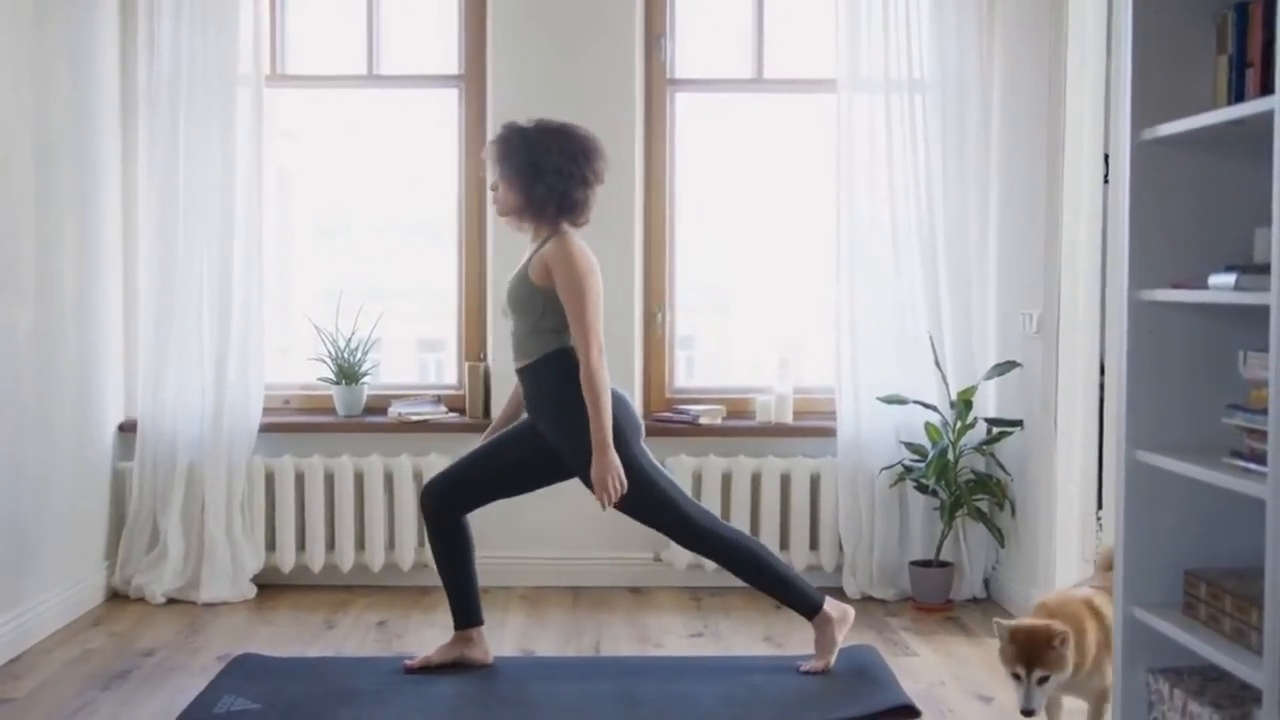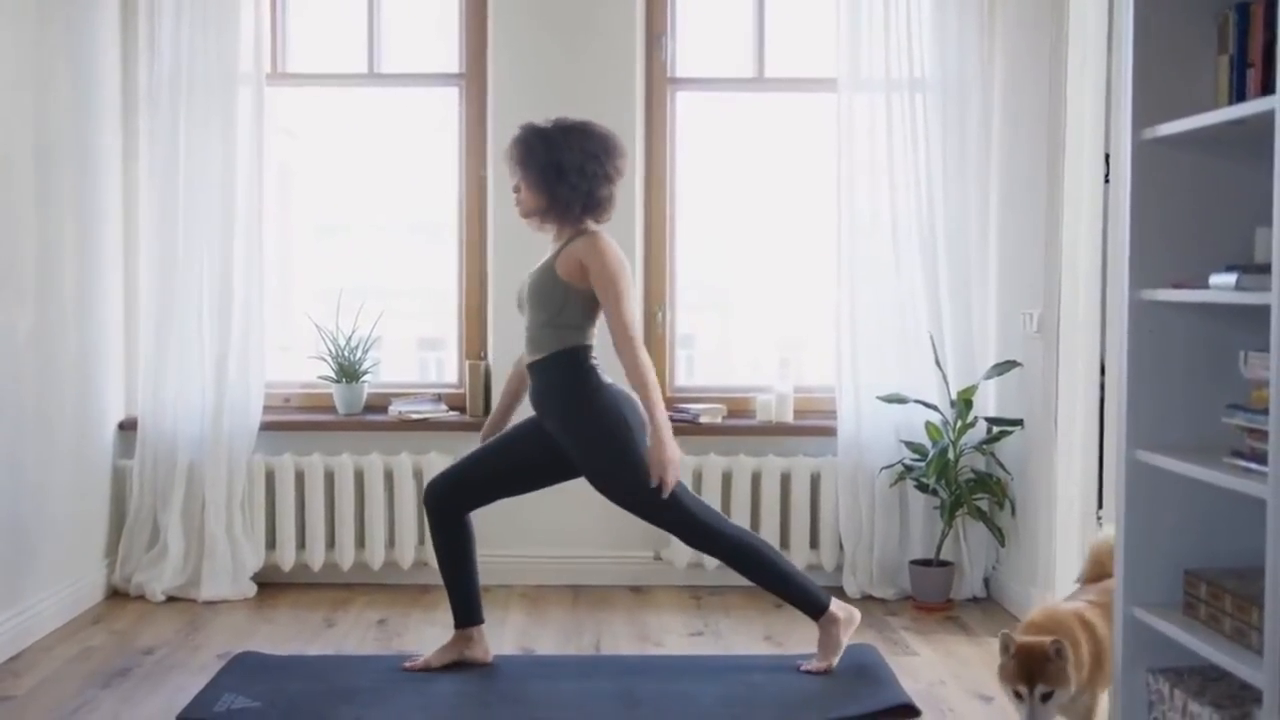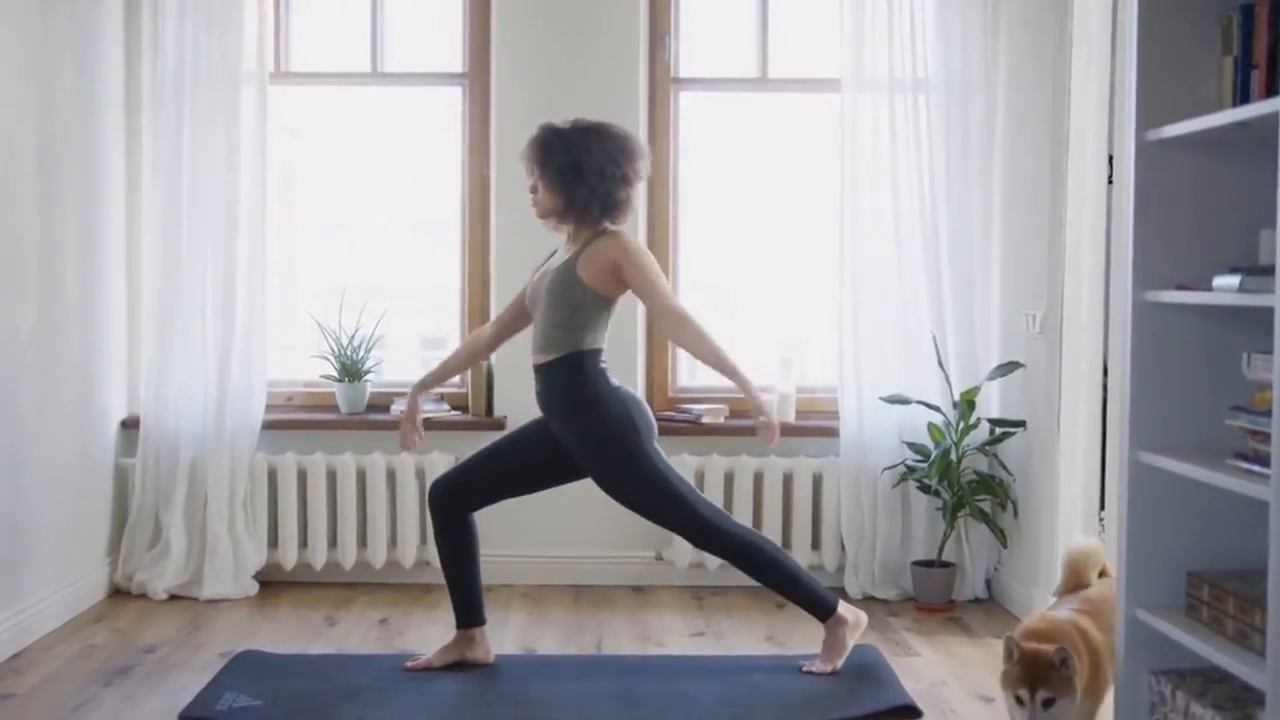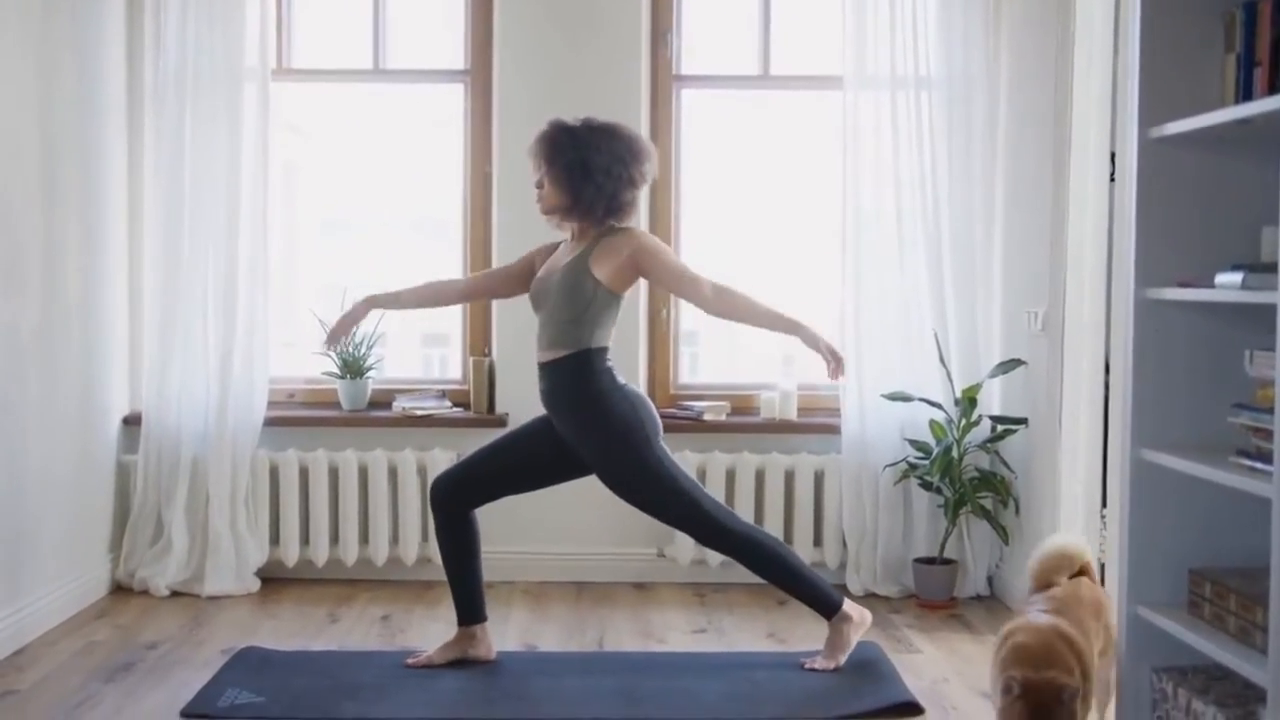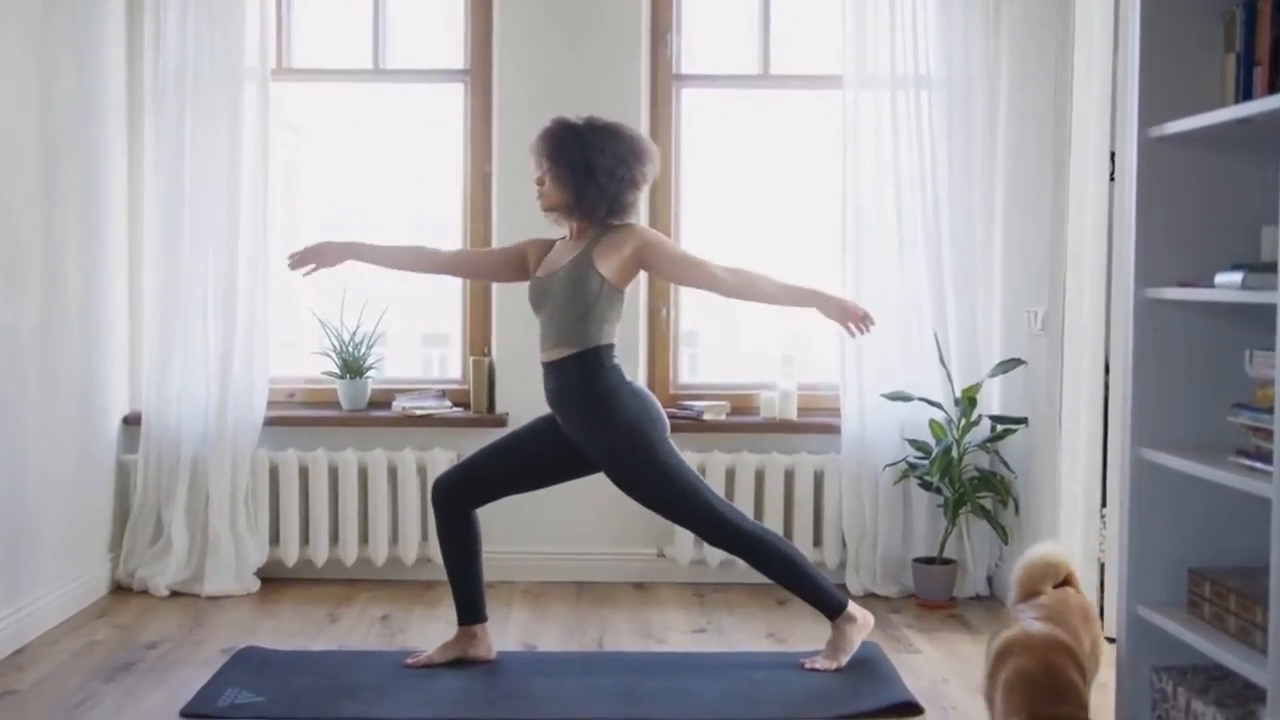
dt=0.2s
person 1, frame 1
left shoulder: (565, 251)
right shoulder: (541, 253)
left elbow: (591, 354)
left wrist: (605, 450)
right wrist: (493, 434)
left hip: (584, 419)
right hip: (552, 423)
left knee: (694, 528)
right knee: (440, 497)
left ankle: (825, 613)
right ankle: (469, 639)
person 1, frame 2
left shoulder: (593, 248)
right shoulder: (559, 255)
left elbow: (630, 343)
right elbow: (534, 355)
left wrist: (660, 431)
right wrist: (489, 431)
left hip: (596, 419)
right hip: (559, 422)
left knee: (700, 526)
right knee: (444, 495)
left ankle: (831, 614)
right ankle: (469, 638)
person 1, frame 3
left shoulder: (615, 248)
right shoulder: (559, 258)
left elbow: (678, 321)
right elbow: (496, 330)
left wrist: (746, 387)
right wrist: (425, 385)
left hip: (601, 418)
right hip: (565, 422)
left knee: (706, 527)
right knee: (448, 494)
left ankle: (839, 616)
right ankle: (470, 638)
person 1, frame 4
left shoulder: (626, 245)
right shoulder: (552, 255)
left elbow: (711, 294)
right elbow: (465, 287)
left wrist: (802, 331)
right wrist: (373, 301)
left hip: (607, 415)
right hip: (567, 419)
left knee: (710, 523)
right knee: (451, 493)
left ankle: (843, 614)
right ankle: (472, 635)
person 1, frame 5
left shoulder: (627, 242)
right shoulder: (541, 253)
left elbow: (722, 278)
right elbow: (444, 261)
left wrist: (818, 299)
right wrist: (349, 250)
left hip: (614, 413)
right hip: (571, 419)
left knee: (718, 521)
right knee: (452, 492)
left ankle: (846, 616)
right ankle: (473, 635)
